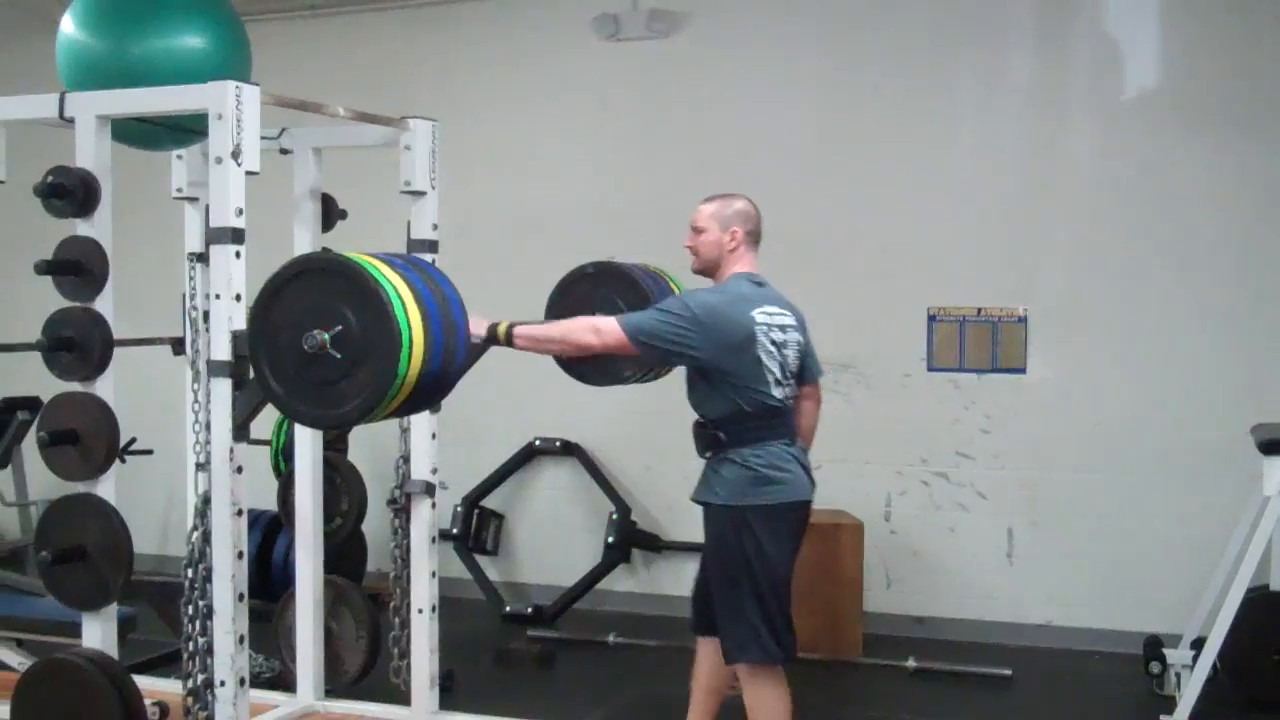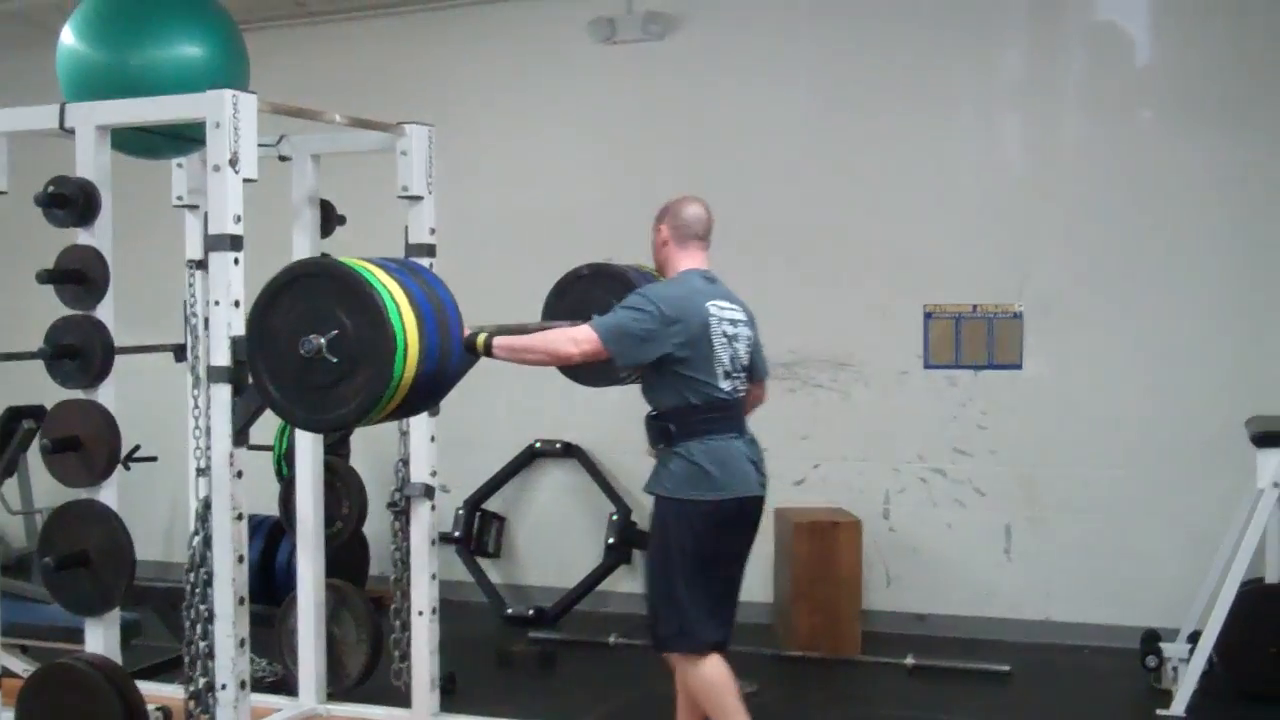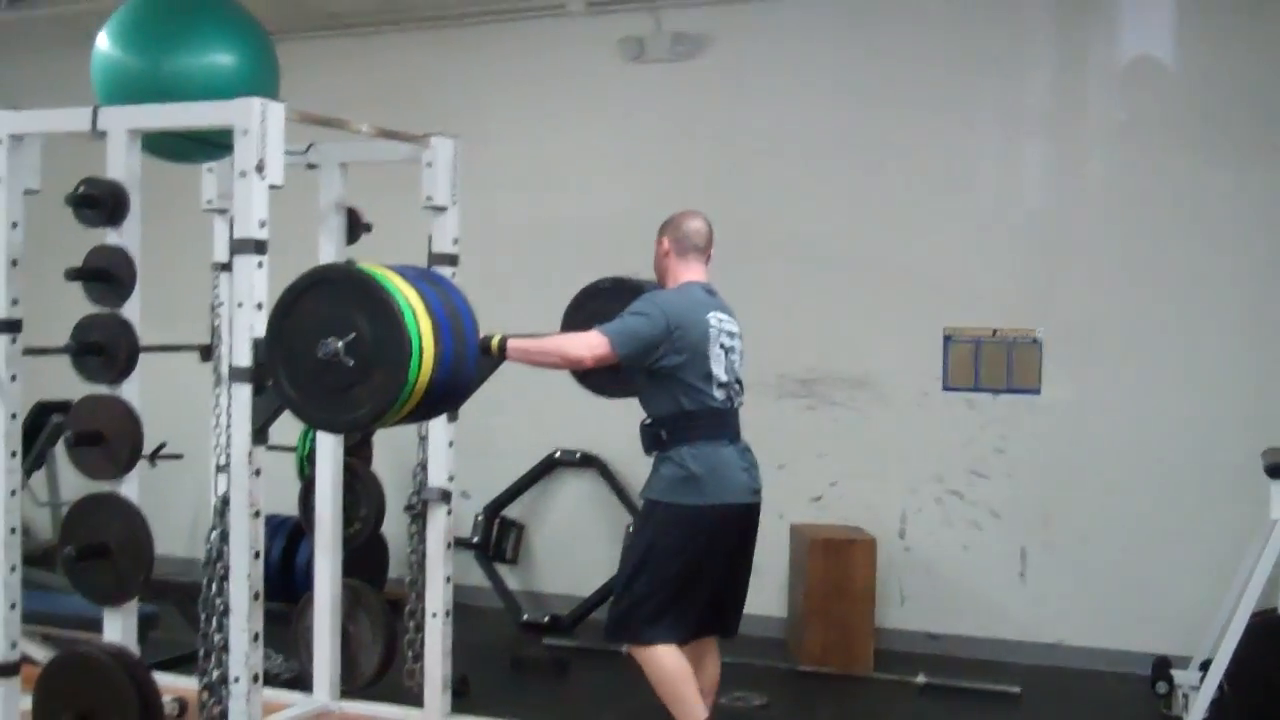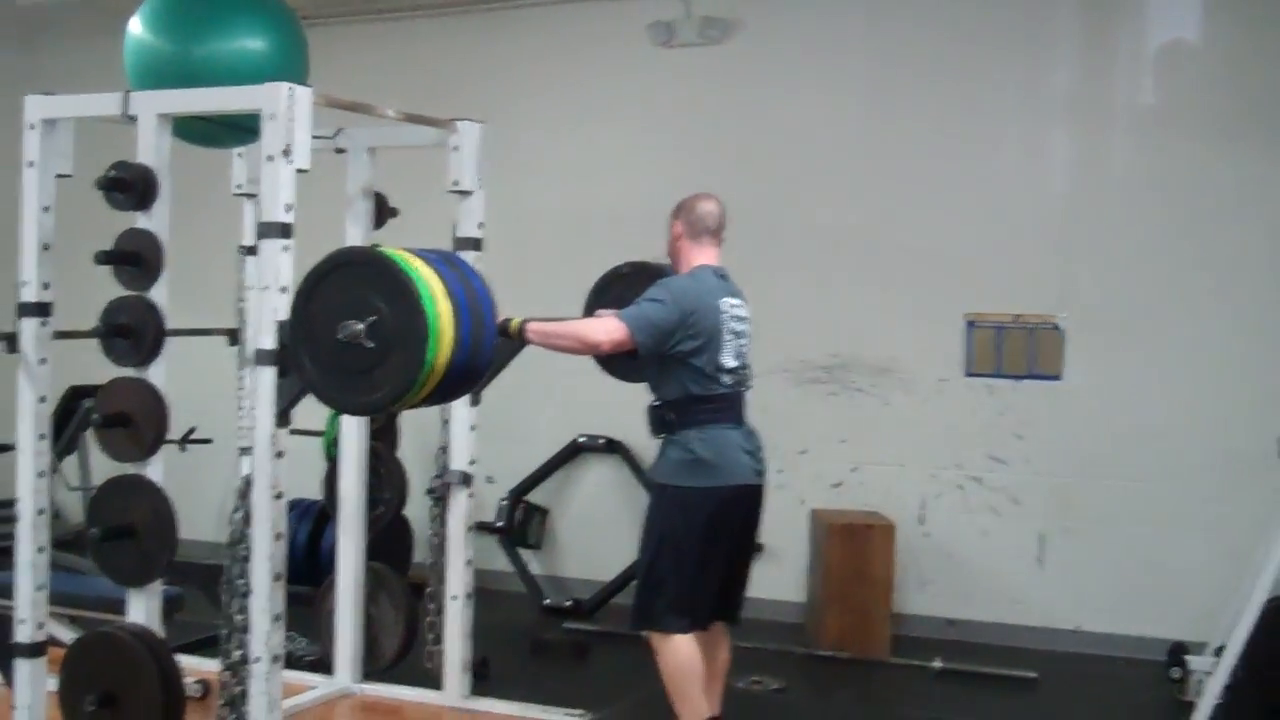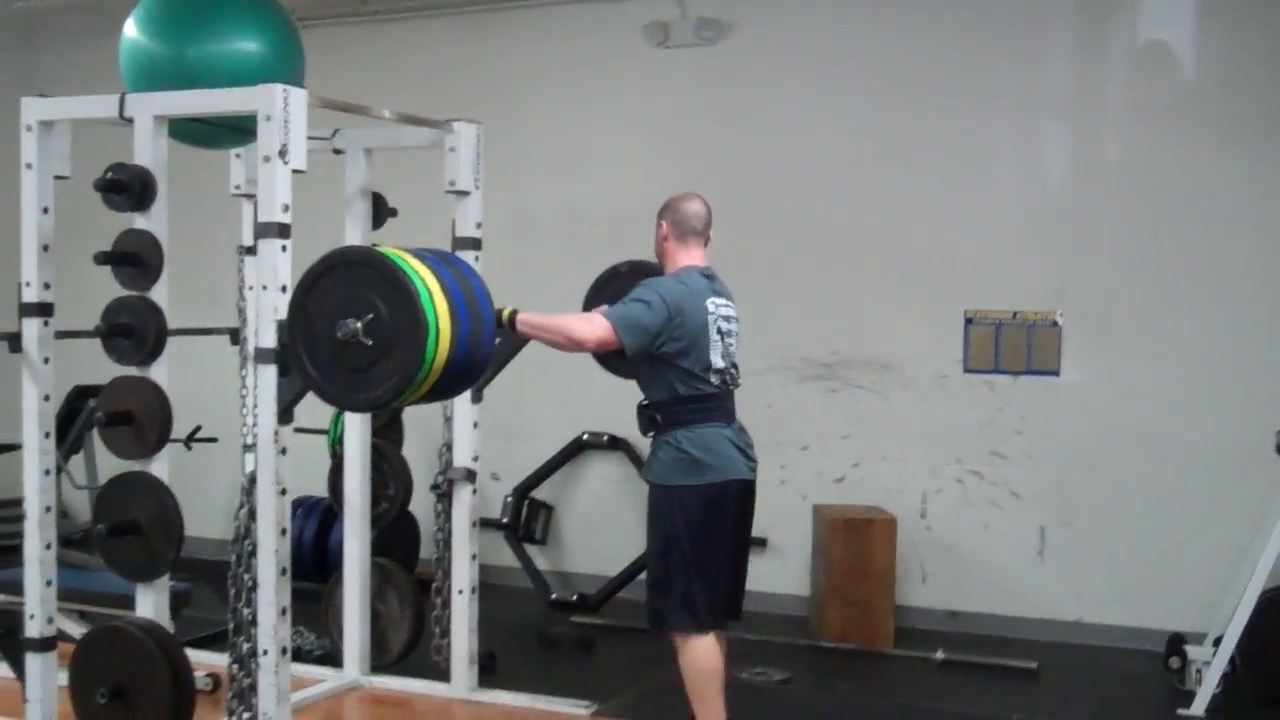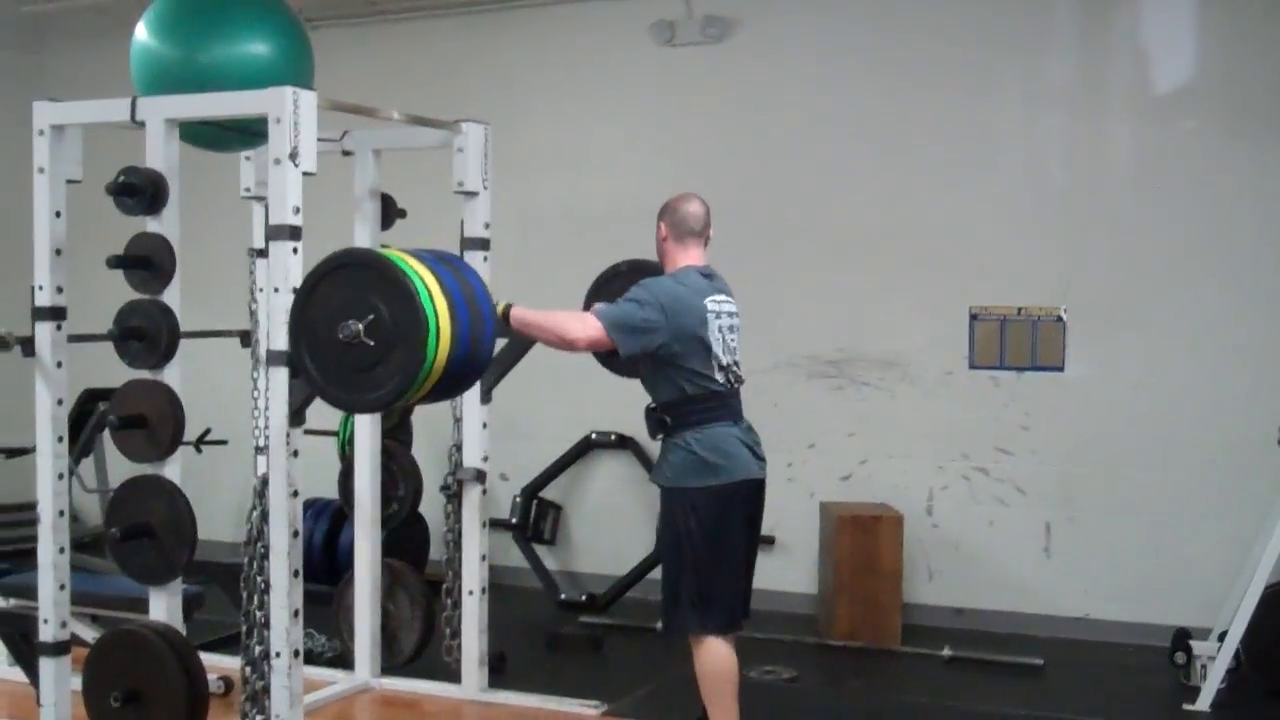
dt=0.2s
person 1, frame 1
left shoulder: (710, 309)
right shoulder: (784, 310)
left elbow: (599, 336)
right elbow: (809, 396)
left wrist: (501, 332)
left hip: (748, 489)
right hip: (778, 483)
left knee: (753, 645)
right knee: (715, 621)
person 1, frame 2
left shoulder: (665, 302)
right shoulder: (734, 306)
left elbow: (574, 346)
right elbow: (755, 390)
left wrist: (482, 343)
left hip: (697, 481)
right hip: (737, 476)
left knee: (690, 637)
right knee: (680, 621)
person 1, frame 3
left shoulder: (664, 309)
right shoulder: (723, 315)
left elbow: (585, 352)
left wrist: (496, 345)
right wrist: (649, 381)
left hip: (691, 485)
right hip: (736, 483)
left knee: (641, 627)
right knee: (696, 628)
person 1, frame 4
left shoulder: (678, 293)
right shoulder: (730, 296)
left elbow: (603, 337)
left wrist: (516, 327)
right wrist: (624, 321)
left hip: (697, 468)
right hip: (739, 466)
left knee: (666, 618)
right knee: (709, 615)
person 1, frame 5
left shoulder: (665, 294)
right shoulder: (717, 294)
left elbow: (589, 334)
left wrist: (508, 318)
right wrist: (617, 319)
left hip: (690, 468)
right hip: (729, 463)
left knee: (688, 619)
right knee: (707, 613)
person 1, frame 6
left shoulder: (663, 295)
right shoulder: (717, 291)
left elbow: (581, 334)
left wrist: (505, 313)
right wrist: (619, 318)
left hip: (702, 468)
right hip: (735, 462)
left knee: (706, 620)
right knee: (715, 613)
